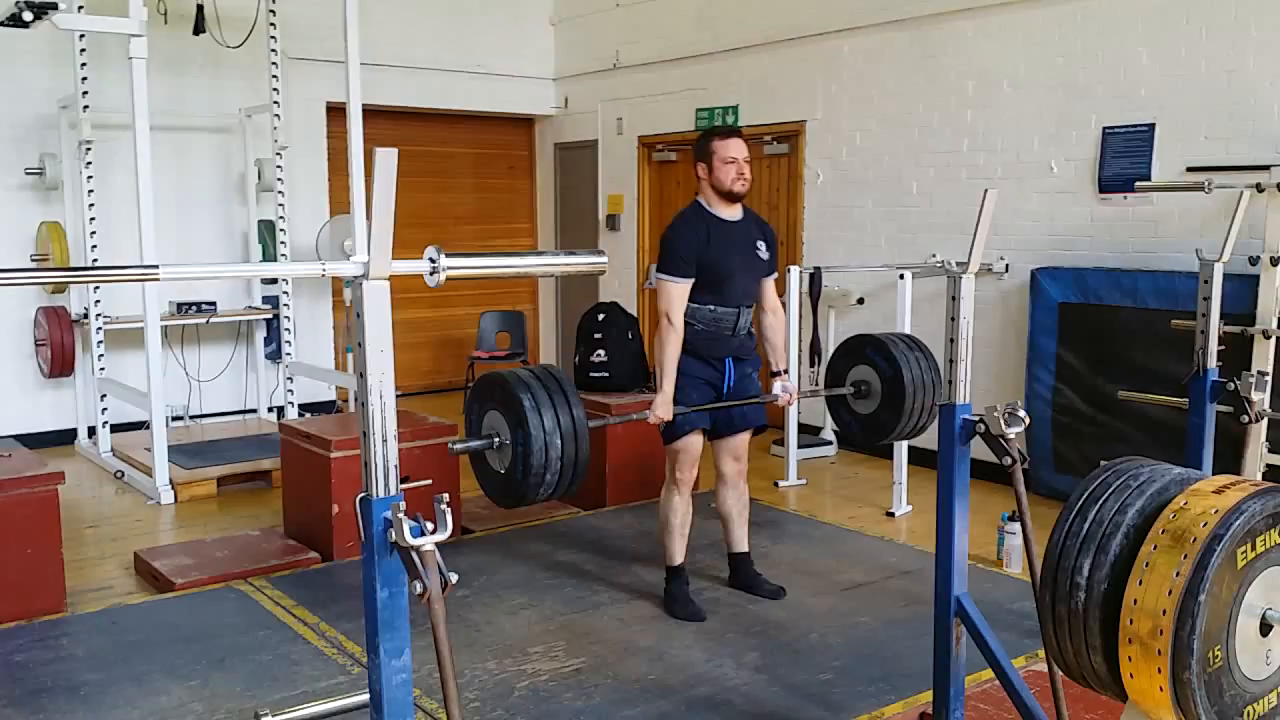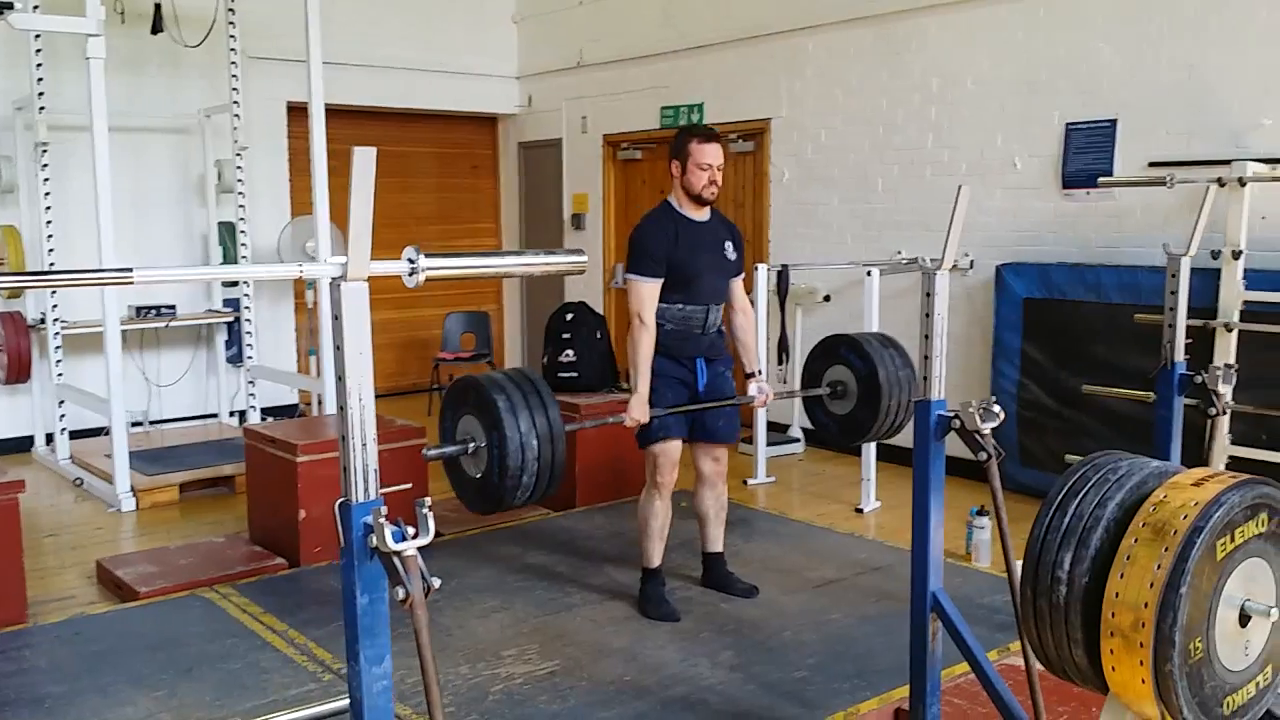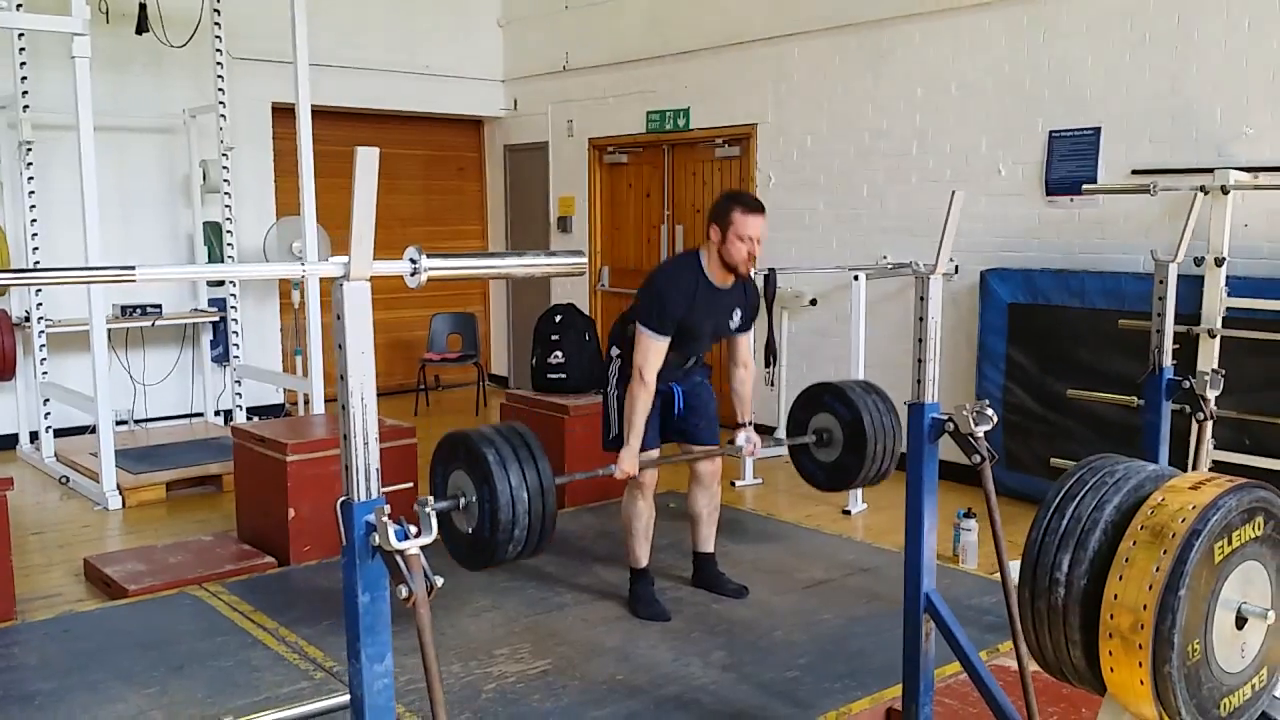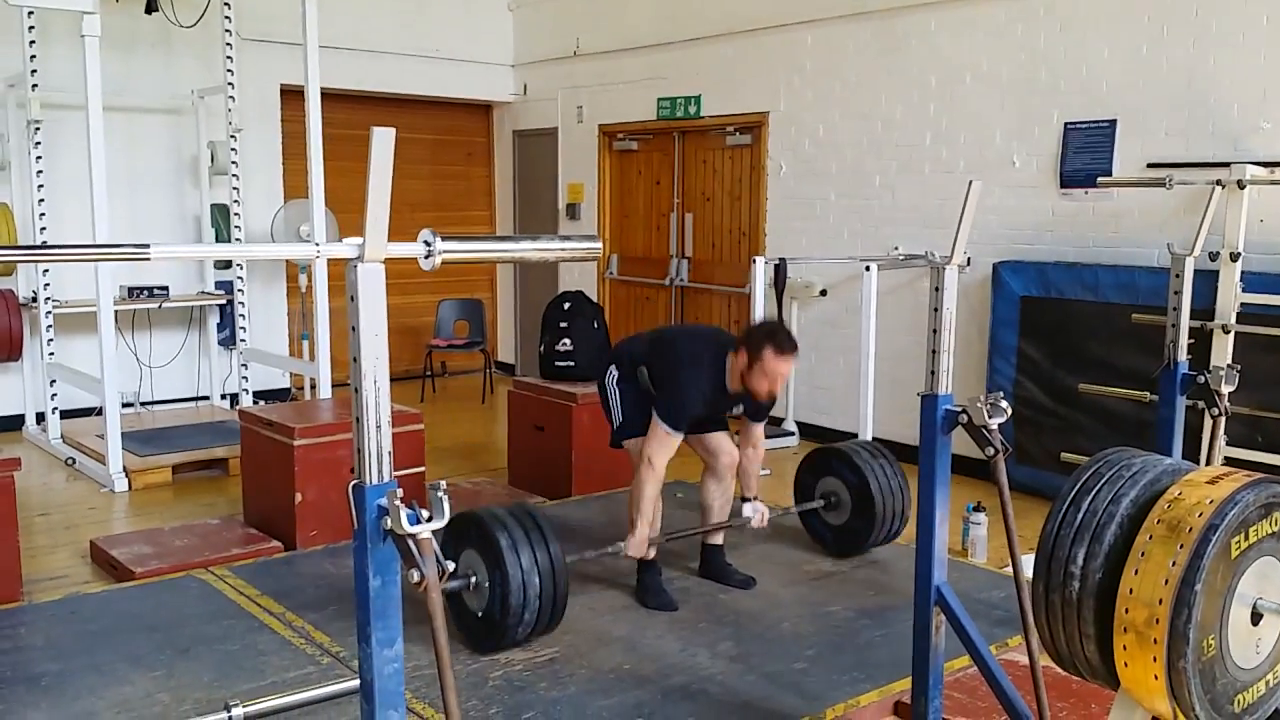
dt=0.3s
person 1, frame 1
left shoulder: (760, 231)
right shoulder: (686, 231)
left elbow: (770, 307)
right elbow: (670, 317)
left wrist: (780, 372)
right wrist: (664, 393)
left hip: (739, 361)
right hip: (690, 364)
left knee: (735, 467)
right knee: (683, 472)
left ankle: (741, 566)
right ankle: (675, 581)
person 1, frame 2
left shoulder: (727, 232)
right shoulder: (655, 231)
left elbow: (739, 307)
right elbow: (642, 317)
left wrist: (754, 373)
right wrist: (639, 393)
left hip: (714, 362)
right hip: (664, 365)
left knee: (714, 469)
right knee: (664, 475)
left ankle: (714, 566)
right ankle: (651, 581)
person 1, frame 3
left shoulder: (746, 293)
right shoulder: (673, 283)
left elbow: (742, 363)
right elbow: (645, 372)
left wrist: (745, 425)
right wrist: (631, 448)
left hip: (689, 372)
right hip: (633, 363)
left knee: (710, 469)
right knee: (643, 477)
left ankle: (705, 567)
right ankle: (640, 582)
person 1, frame 4
left shoulder: (760, 385)
right shoulder: (692, 380)
left elbow: (752, 444)
right elbow: (654, 460)
left wrist: (751, 500)
right wrist: (638, 532)
right hip: (630, 379)
left knee: (724, 457)
right knee: (651, 472)
left ankle: (713, 559)
right ankle: (648, 575)
